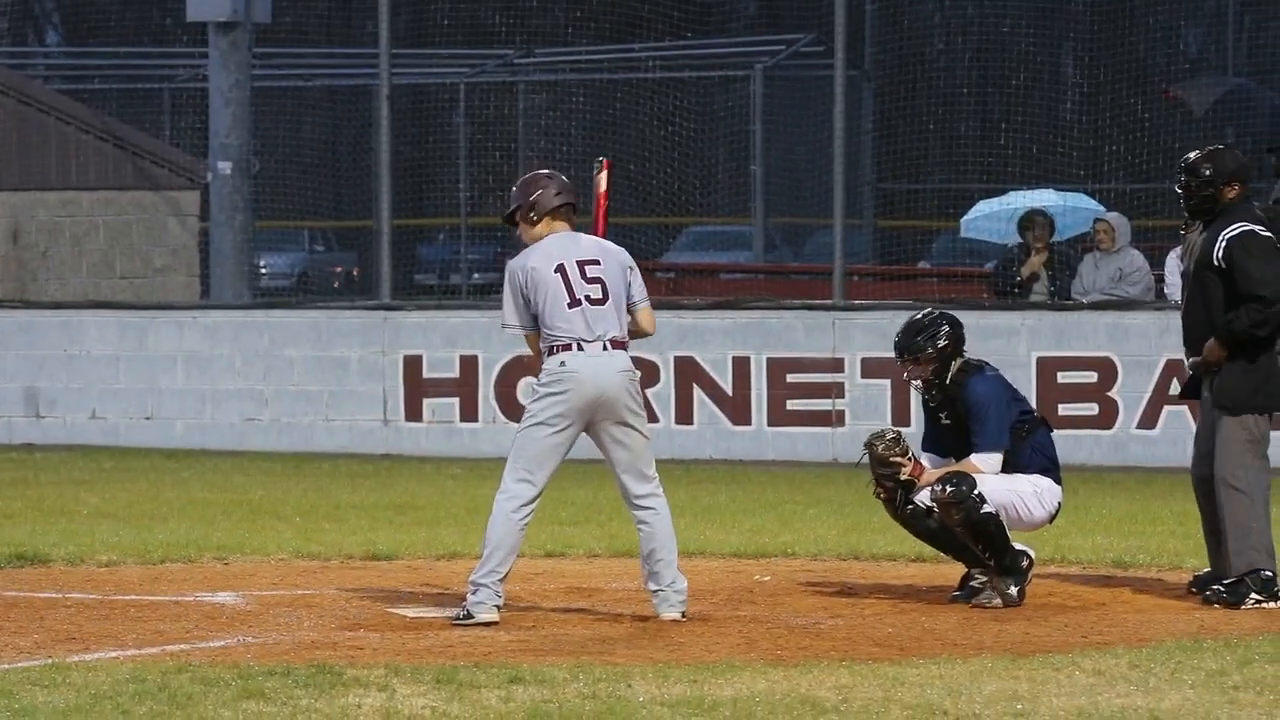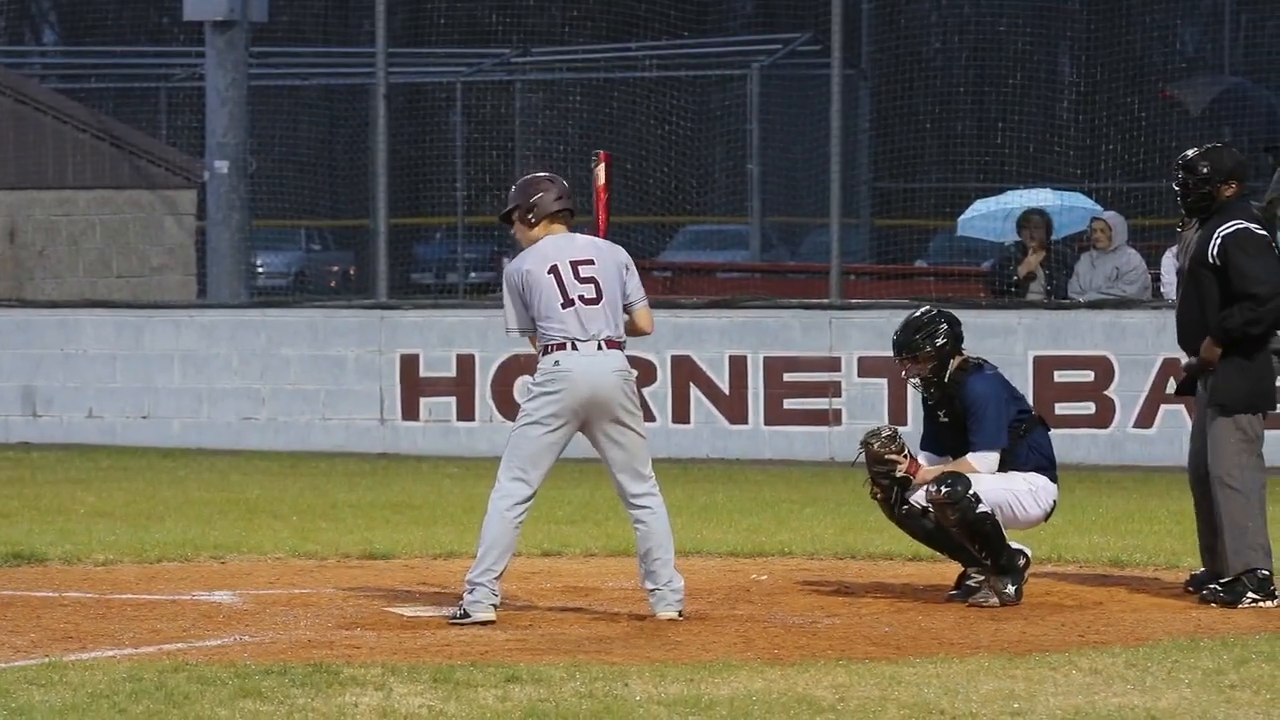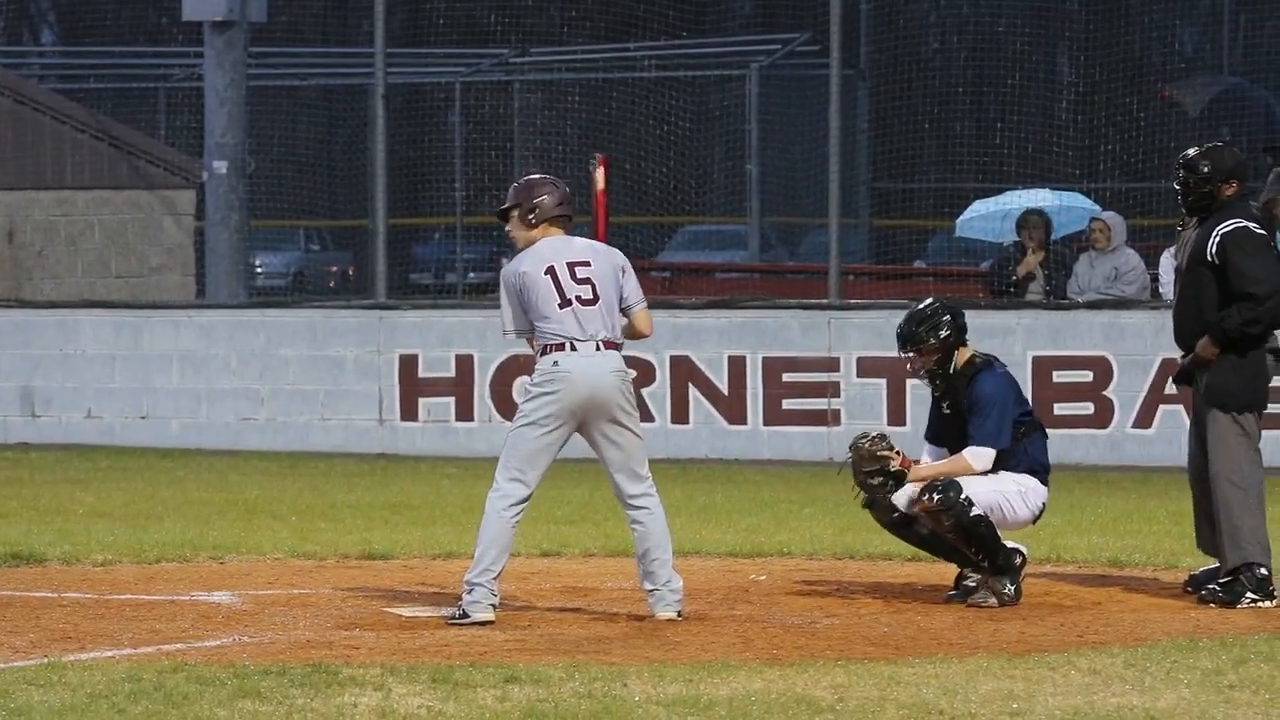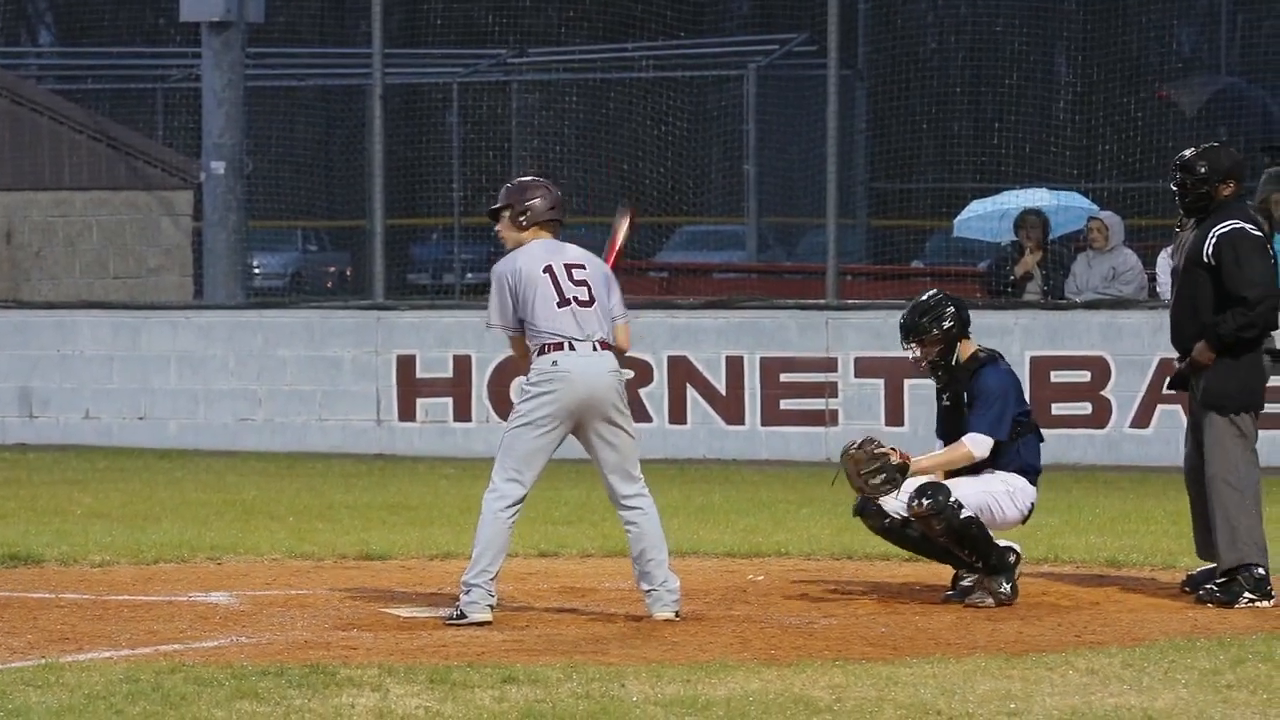
dt=0.2s
person 1, frame 1
right shoulder: (1215, 230)
left wrist: (1223, 341)
right hip: (1219, 373)
left knee: (1238, 471)
right knee: (1207, 470)
right ankle: (1230, 566)
person 1, frame 2
left shoulder: (1240, 231)
right shoulder: (1212, 228)
left wrist: (1218, 339)
left hip: (1237, 372)
right hip: (1214, 371)
left knee: (1233, 470)
right knee: (1204, 469)
right ankle: (1226, 564)
person 1, frame 3
left shoulder: (1239, 230)
right shoulder: (1209, 227)
left wrist: (1215, 338)
left hip: (1234, 369)
right hip: (1211, 369)
left knee: (1233, 466)
right knee: (1204, 465)
right ankle: (1229, 562)
person 1, frame 4
left shoulder: (1236, 232)
right shoulder: (1203, 228)
left wrist: (1212, 344)
left hip: (1230, 371)
right hip: (1206, 371)
left knee: (1230, 467)
right knee: (1200, 467)
right ankle: (1225, 564)
person 2, frame 1
left shoulder: (523, 264)
right shoulder: (615, 254)
left elbow: (536, 342)
right elbow: (645, 326)
left hip: (566, 374)
right hip: (618, 370)
left knee: (517, 491)
right knee: (645, 491)
left ankle: (484, 600)
right ankle: (671, 598)
person 2, frame 2
left shoulder: (520, 267)
right shoulder: (612, 253)
left elbow: (536, 338)
right elbow: (644, 325)
left hip: (560, 372)
right hip: (613, 370)
left knee: (511, 490)
right knee: (642, 490)
left ankle: (480, 598)
right ankle: (668, 597)
person 2, frame 3
left shoulder: (518, 268)
right shoulder: (610, 255)
left elbow: (534, 341)
right elbow: (642, 328)
left hip: (558, 373)
right hip: (612, 371)
left knee: (508, 491)
right knee: (639, 491)
left ankle: (479, 598)
right ankle: (667, 597)
person 2, frame 4
left shoulder: (510, 266)
right shoulder: (595, 263)
left elbow: (519, 347)
right elbow: (622, 342)
left hip: (554, 373)
right hip: (606, 373)
left knee: (504, 492)
right knee: (632, 492)
left ankle: (476, 600)
right ankle: (663, 598)
person 3, frame 1
left shoulder: (981, 386)
right shoulder: (937, 390)
left elbow: (987, 462)
right elbow: (933, 460)
left wrist: (924, 476)
left hip: (1035, 489)
right hip: (989, 490)
left knee: (953, 489)
right knee: (901, 497)
left ankle: (1012, 568)
right ankle: (984, 566)
person 3, frame 2
left shoulder: (980, 385)
right shoulder: (936, 388)
left elbow: (984, 462)
right elbow: (932, 458)
left wrist: (920, 474)
right wrist: (902, 470)
left hip: (1030, 487)
right hip: (991, 489)
left knee: (947, 490)
left ankle: (1009, 567)
right ankle: (980, 566)
person 3, frame 3
left shoulder: (989, 381)
right shoulder: (947, 380)
left elbow: (979, 459)
right elbow: (936, 451)
left wrist: (913, 474)
right wrist: (904, 471)
left hip: (1020, 488)
right hip: (980, 487)
left knee: (940, 498)
right knee: (883, 501)
left ankle: (1005, 567)
right ankle: (976, 566)
person 3, frame 4
left shoulder: (992, 375)
right shoulder: (949, 373)
left elbow: (977, 448)
left wrist: (911, 466)
right wrist: (926, 472)
left hip: (1009, 486)
right hip: (968, 483)
left knee: (930, 501)
right knee: (873, 506)
left ankle: (1000, 566)
right ankle: (972, 567)
